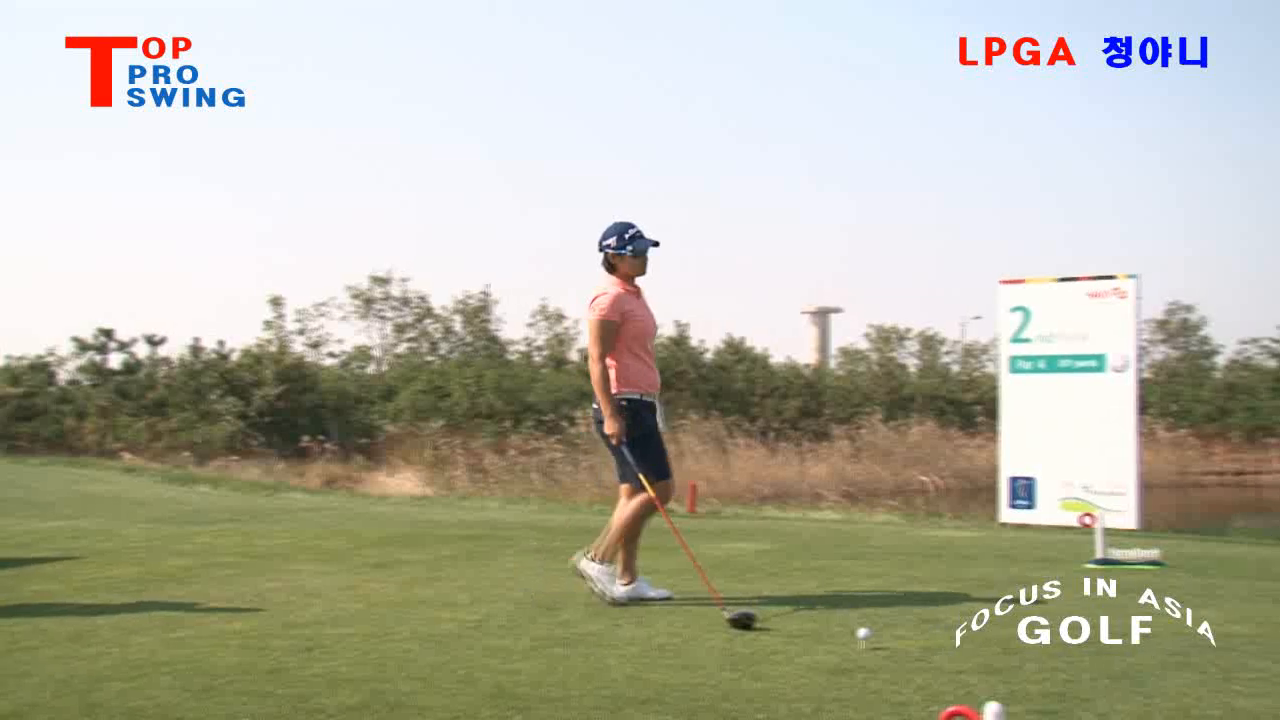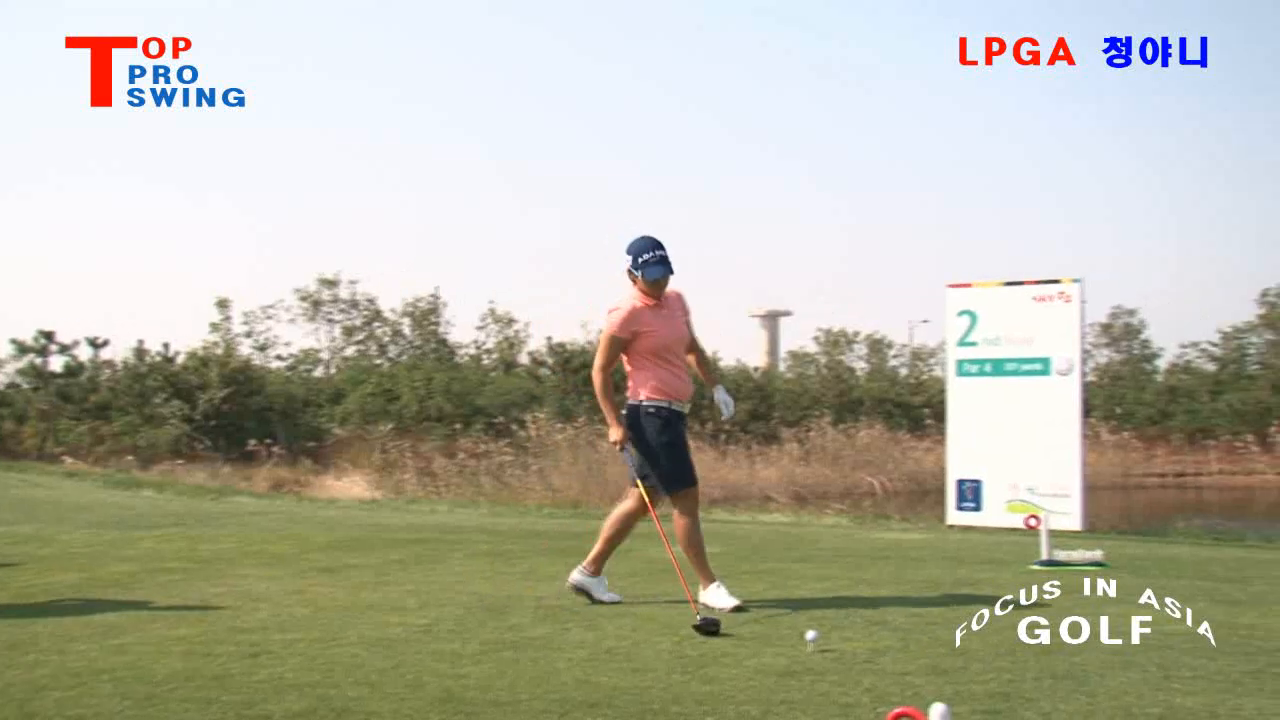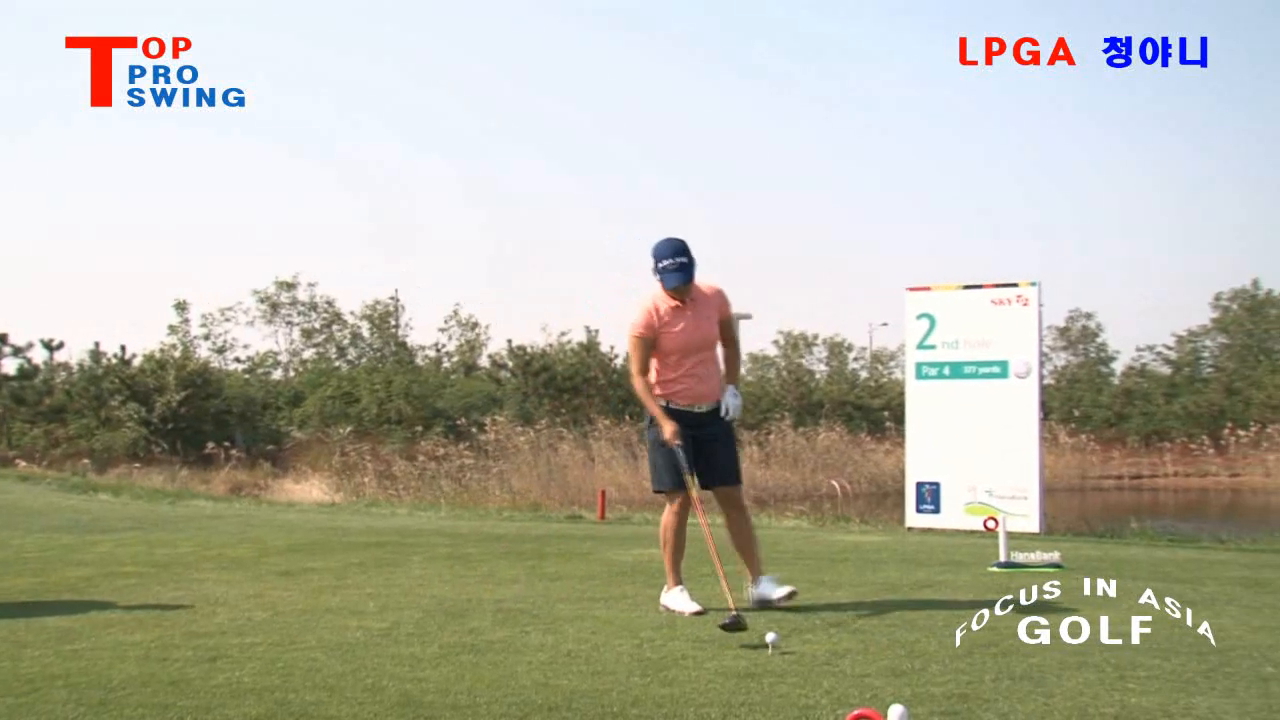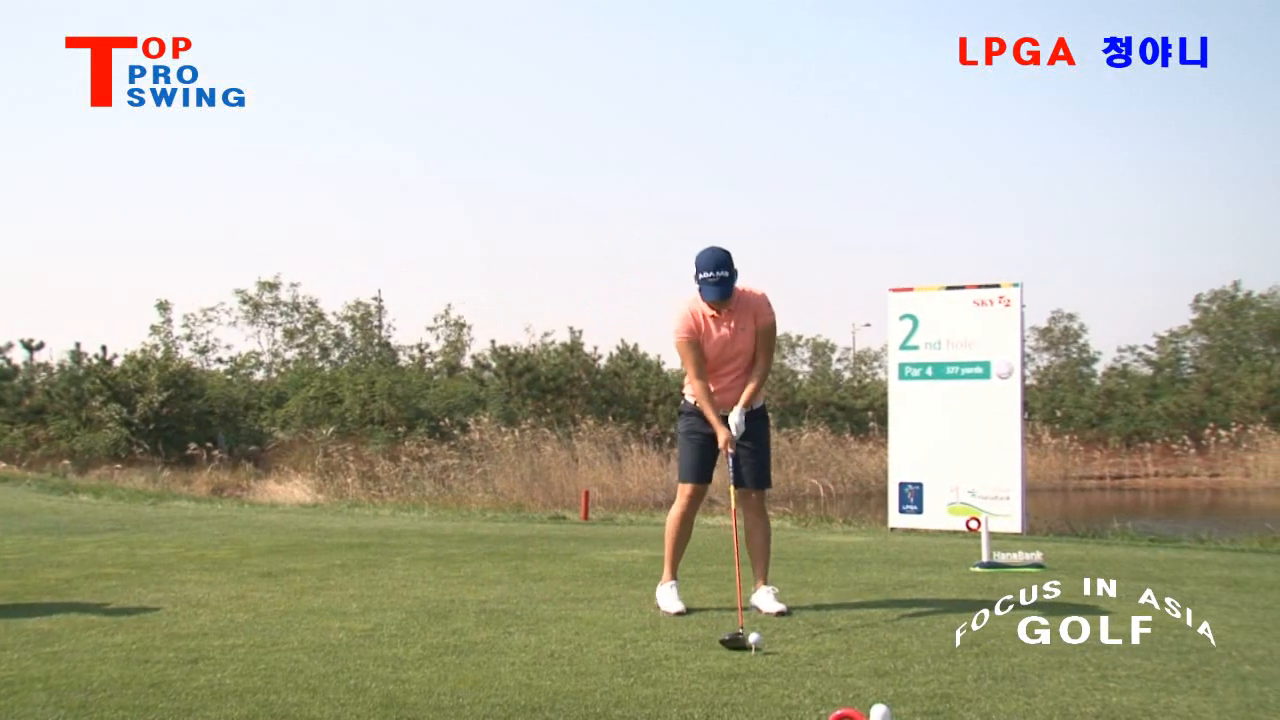
dt=0.4s
person 1, frame 1
left shoulder: (633, 294)
right shoulder: (610, 299)
right elbow: (597, 361)
left wrist: (653, 403)
right wrist: (610, 415)
left hip: (640, 405)
right hip: (625, 406)
left knee: (634, 492)
right knee: (656, 491)
left ankle: (626, 580)
right ankle: (598, 558)
person 1, frame 2
left shoulder: (676, 300)
right shoulder: (627, 313)
left elbow: (692, 347)
right elbow: (600, 370)
left wrist: (715, 385)
right wrist: (615, 422)
left hip: (674, 414)
right hip: (652, 415)
left knee: (643, 500)
right knee: (687, 499)
left ankle: (589, 571)
right ankle: (708, 585)
person 1, frame 3
left shoulder: (715, 298)
right shoulder: (649, 314)
left elbow: (730, 345)
right elbow: (638, 374)
left wrist: (731, 387)
right wrist: (664, 421)
left hip: (713, 413)
right hip: (671, 415)
left knee: (731, 498)
right knee: (679, 501)
left ankle: (758, 581)
right ankle: (673, 588)
person 1, frame 4
left shoulder: (758, 303)
right shoulder: (689, 318)
left elbow: (763, 360)
right elbow: (698, 379)
left wrist: (741, 408)
right wrist: (719, 427)
left hip: (749, 413)
right hip: (700, 413)
left knee: (755, 500)
right knee: (689, 496)
left ankle: (761, 589)
right ankle: (668, 582)
